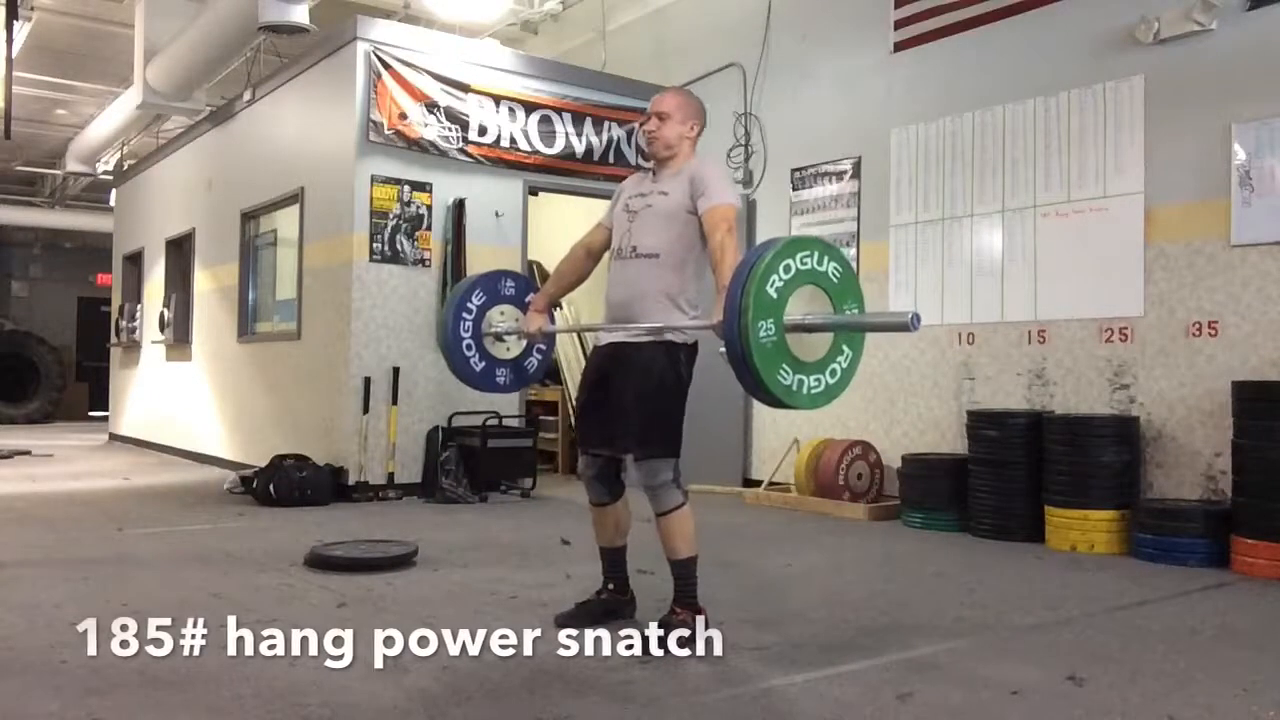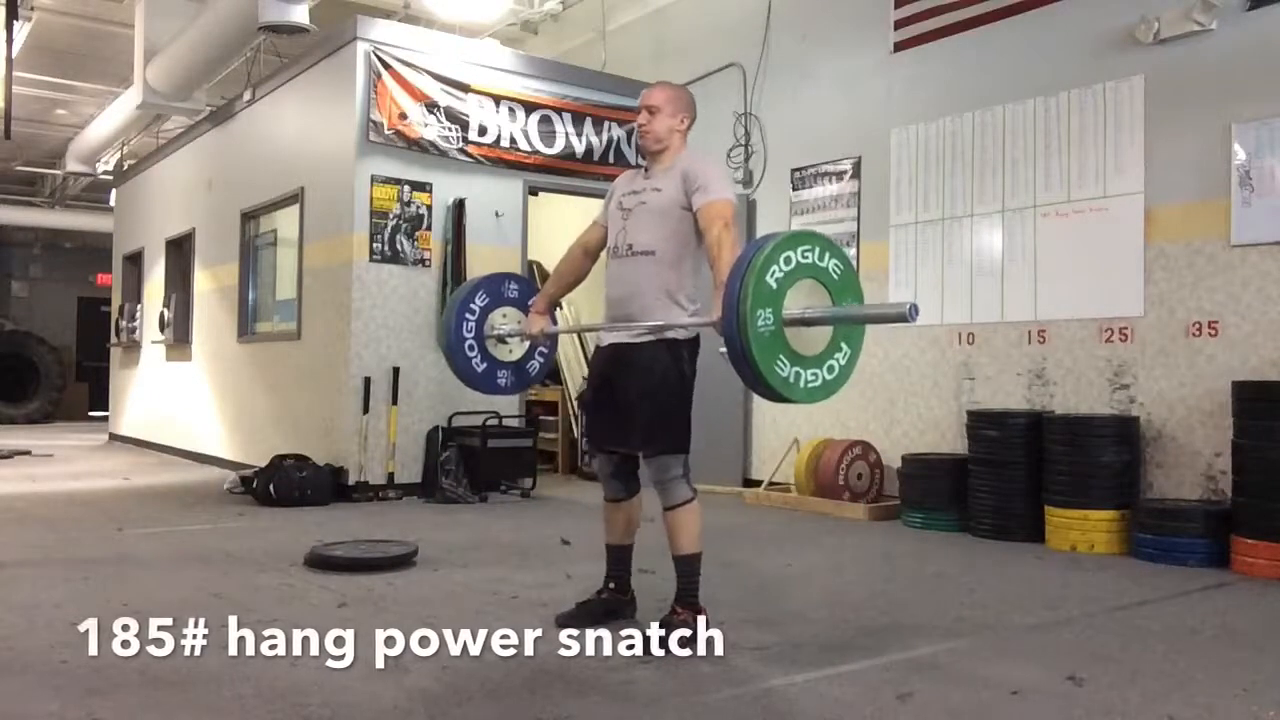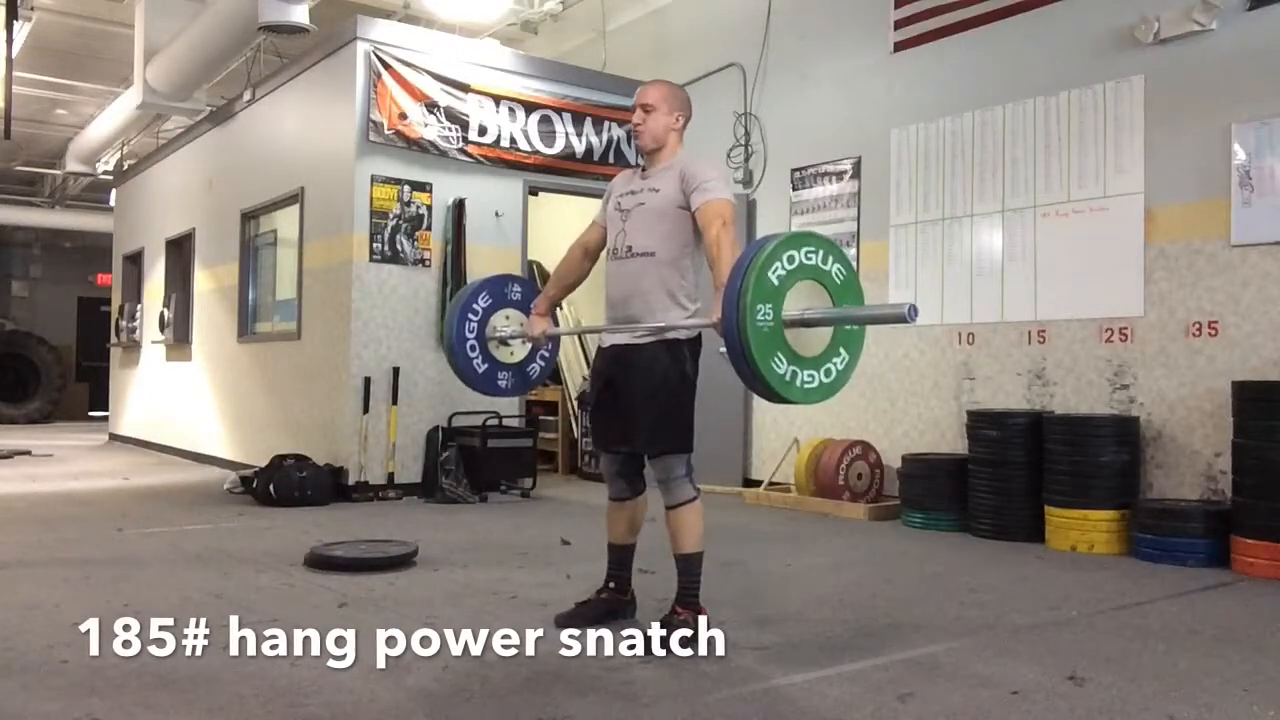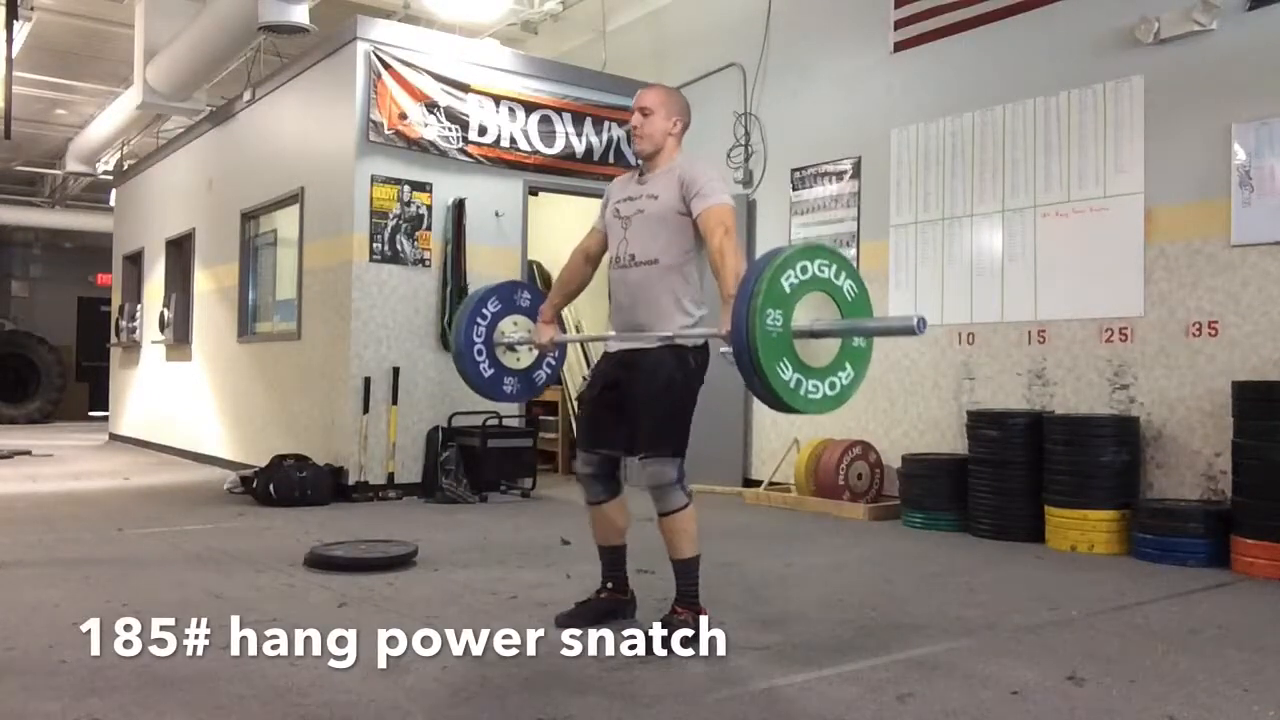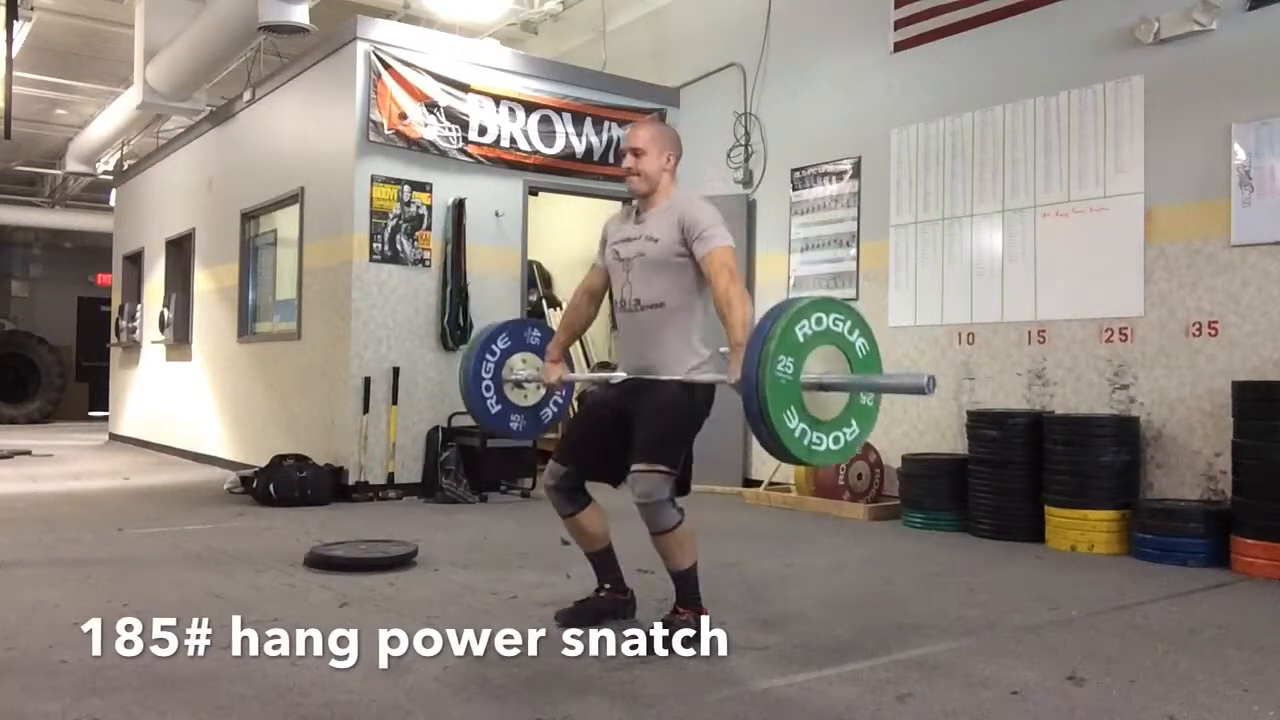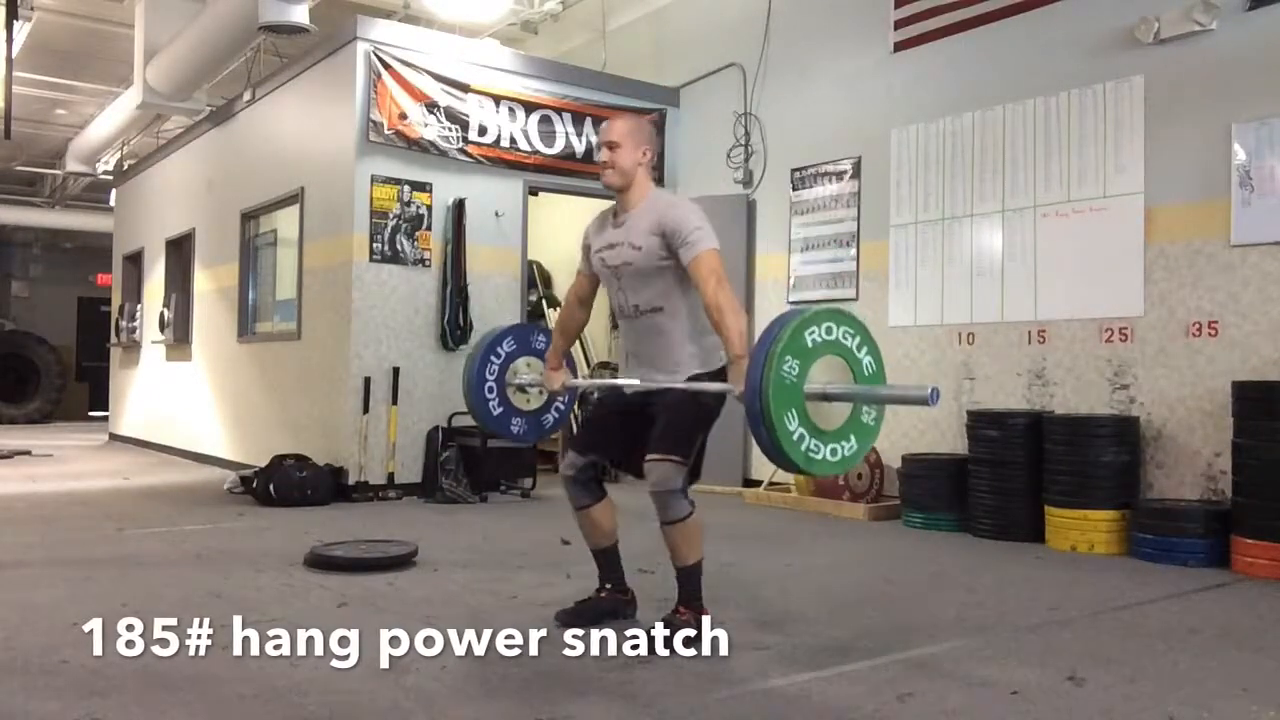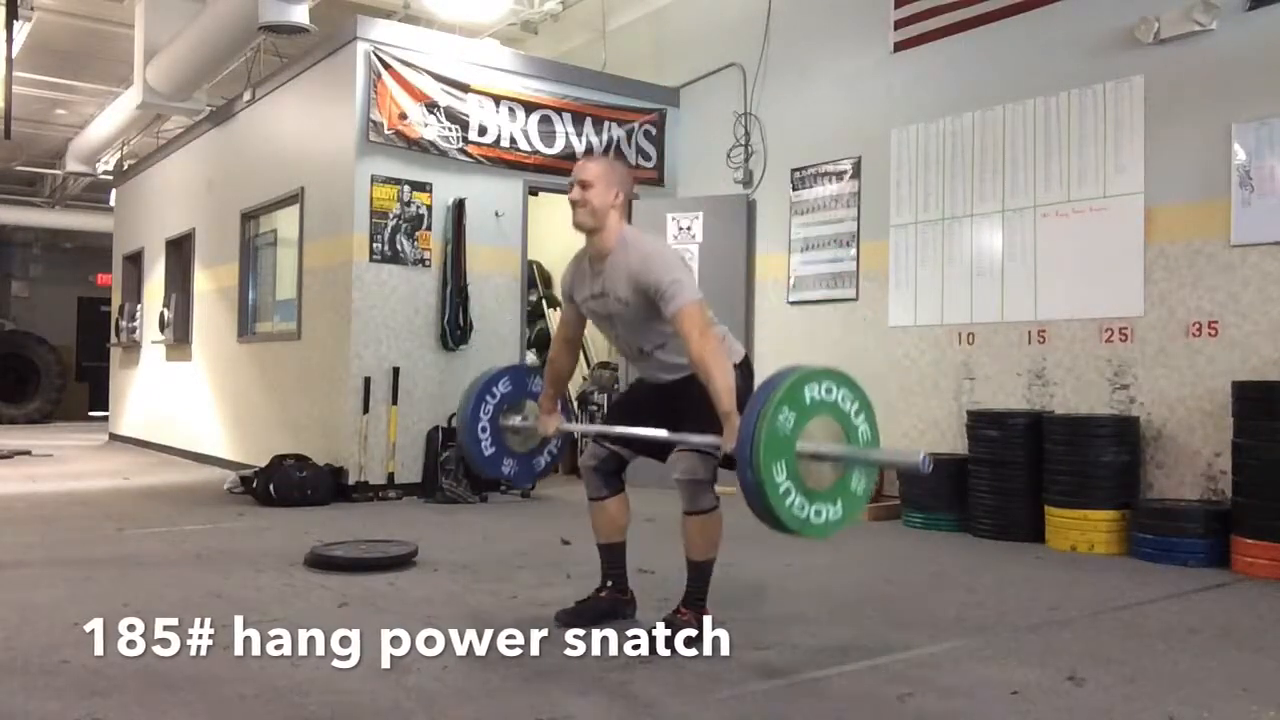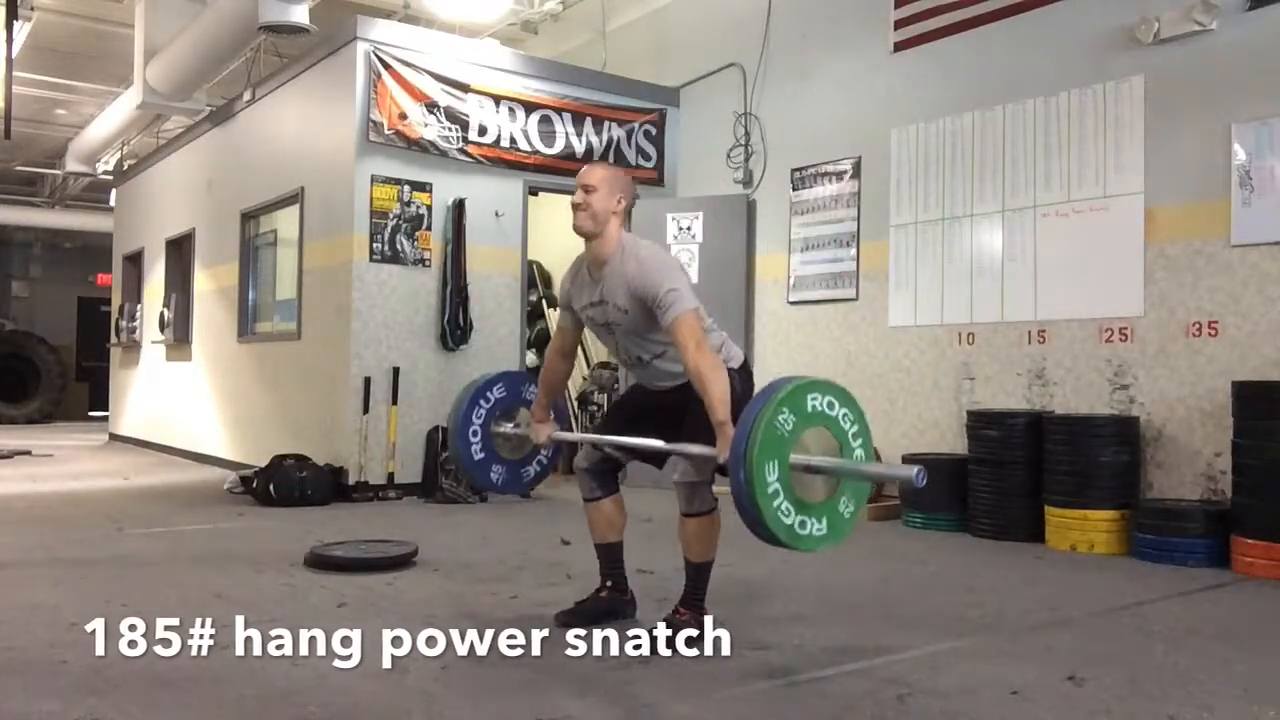
dt=0.3s
person 1, frame 1
left shoulder: (705, 178)
right shoulder: (631, 187)
left elbow: (723, 234)
right elbow: (590, 248)
left wrist: (728, 301)
right wrist: (540, 304)
left hip: (661, 346)
right hip: (609, 344)
left knee: (657, 475)
right knee: (596, 468)
left ankle: (688, 609)
right ankle: (615, 591)
person 1, frame 2
left shoulder: (698, 174)
right shoulder: (624, 185)
left elbow: (720, 230)
right elbow: (585, 249)
left wrist: (725, 298)
right wrist: (541, 306)
left hip: (663, 344)
right hip: (612, 343)
left knee: (668, 471)
right knee: (613, 470)
left ankle: (688, 608)
right ankle: (616, 591)
person 1, frame 3
left shoulder: (695, 175)
right shoulder: (620, 185)
left elbow: (719, 230)
right elbow: (584, 250)
left wrist: (725, 298)
right wrist: (541, 308)
left hip: (666, 344)
right hip: (615, 345)
left knee: (672, 472)
right knee: (619, 472)
left ankle: (689, 608)
right ankle: (617, 591)
person 1, frame 4
left shoulder: (693, 178)
right shoulder: (619, 189)
left elbow: (721, 237)
right elbow: (585, 257)
left wrist: (733, 306)
right wrist: (547, 316)
left hip: (673, 349)
right hip: (621, 350)
left knee: (658, 472)
right knee: (595, 467)
left ankle: (689, 608)
right ankle: (615, 591)
person 1, frame 5
left shoulder: (692, 214)
right shoulder: (616, 226)
left elbow: (726, 280)
right elbow: (589, 294)
left wrist: (742, 355)
right wrist: (554, 354)
left hip: (680, 381)
right hip: (625, 380)
left knee: (649, 488)
right knee: (559, 477)
left ankle: (691, 609)
right ankle: (614, 590)
person 1, frame 6
left shoulder: (673, 213)
right shoulder: (597, 229)
left elbow: (715, 288)
right elbow: (578, 301)
left wrist: (740, 363)
right wrist: (554, 362)
left hip: (692, 376)
right hip: (638, 378)
left knee: (664, 478)
right knee: (578, 467)
left ankle: (691, 609)
right ankle: (614, 591)
person 1, frame 7
left shoulder: (651, 260)
right shoulder: (577, 272)
left elbow: (701, 341)
right elbow: (565, 343)
left wrist: (732, 422)
right wrist: (548, 406)
left hip: (709, 376)
right hip: (656, 379)
left knee: (691, 472)
right knee: (597, 461)
left ankle: (694, 610)
right ankle: (614, 590)
person 1, frame 8
left shoulder: (649, 267)
right shoulder: (575, 279)
left elbow: (697, 353)
right elbow: (561, 352)
left wrist: (727, 435)
right wrist: (540, 415)
left hip: (714, 381)
right hip: (655, 386)
left knee: (688, 475)
right knee: (592, 463)
left ankle: (692, 611)
right ankle: (614, 592)
